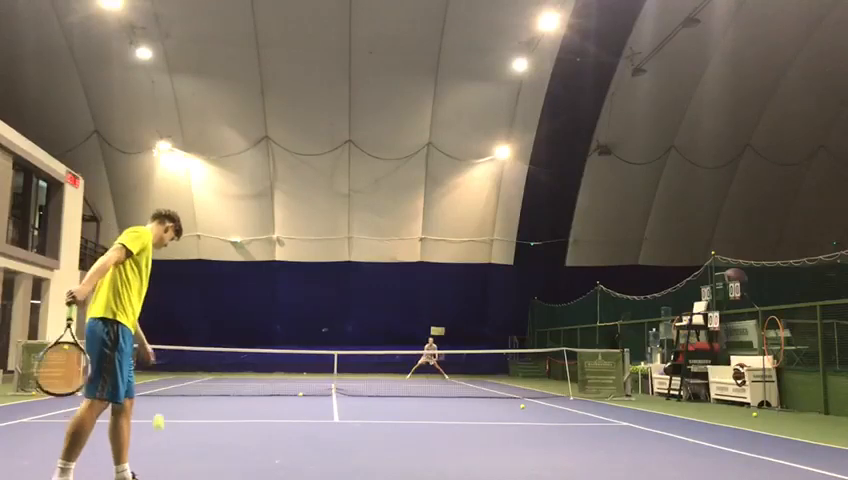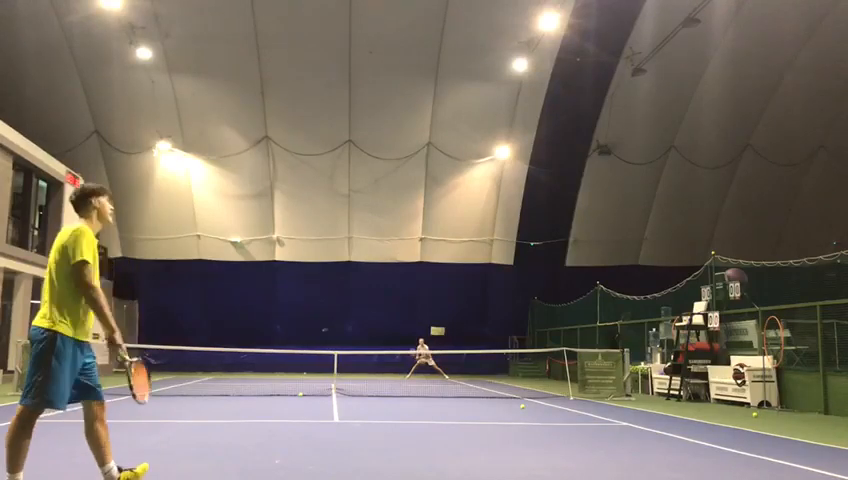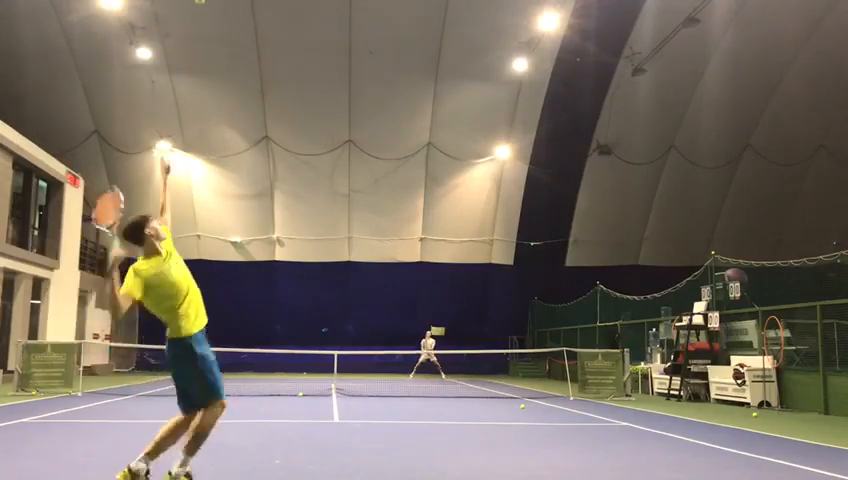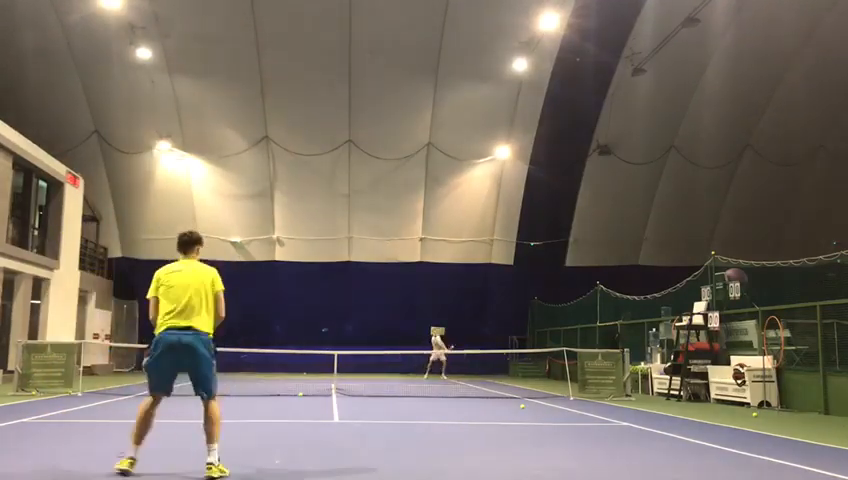
dt=1s
person 1, frame 1
left shoulder: (142, 244)
right shoulder: (140, 234)
right elbow: (109, 257)
left wrist: (143, 342)
right wrist: (84, 286)
left hip: (119, 328)
right hip: (111, 325)
left knee: (124, 404)
right knee: (97, 401)
person 1, frame 2
left shoulder: (89, 242)
right shoulder: (78, 233)
left elbow: (95, 297)
right elbow: (89, 286)
left wrist: (114, 337)
right wrist: (111, 331)
left hip: (78, 338)
right hip: (56, 333)
left knee: (95, 406)
right knee: (31, 409)
person 1, frame 3
left shoulder: (165, 250)
right shoulder: (139, 272)
left elbow: (164, 213)
right elbow: (118, 312)
left wrist: (164, 179)
right wrist: (113, 274)
left hip: (190, 339)
right hip: (187, 342)
left knee: (191, 414)
right knee: (215, 406)
person 1, frame 4
left shoulder: (161, 273)
right shoulder: (210, 273)
left elbow: (152, 313)
right elbow: (220, 314)
left hip: (166, 338)
right hip: (197, 340)
left knee: (153, 398)
right knee: (210, 399)
left ankle: (130, 458)
